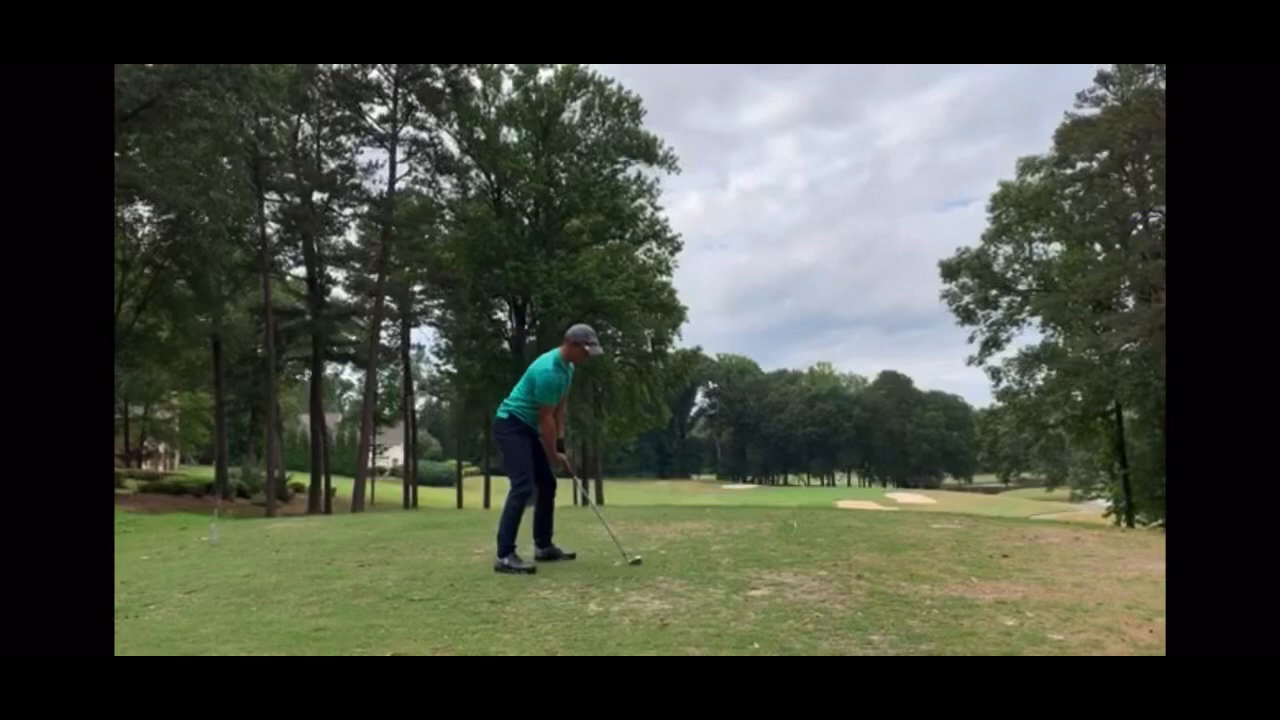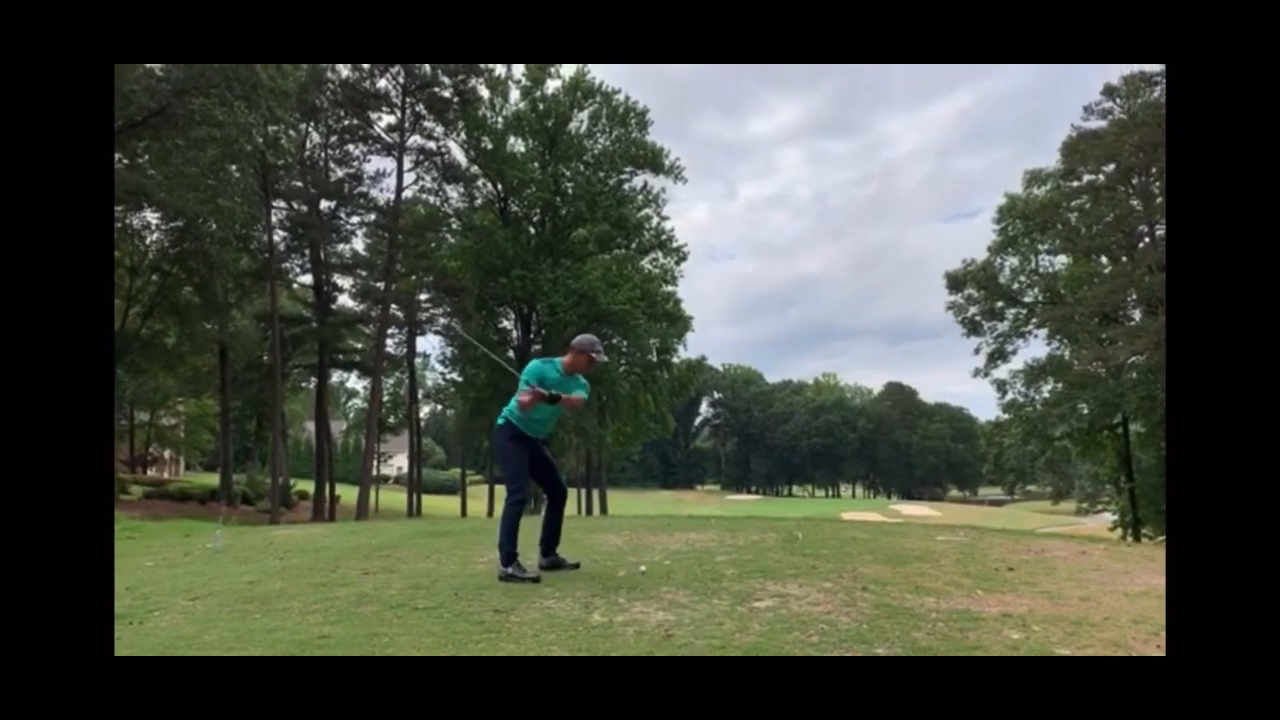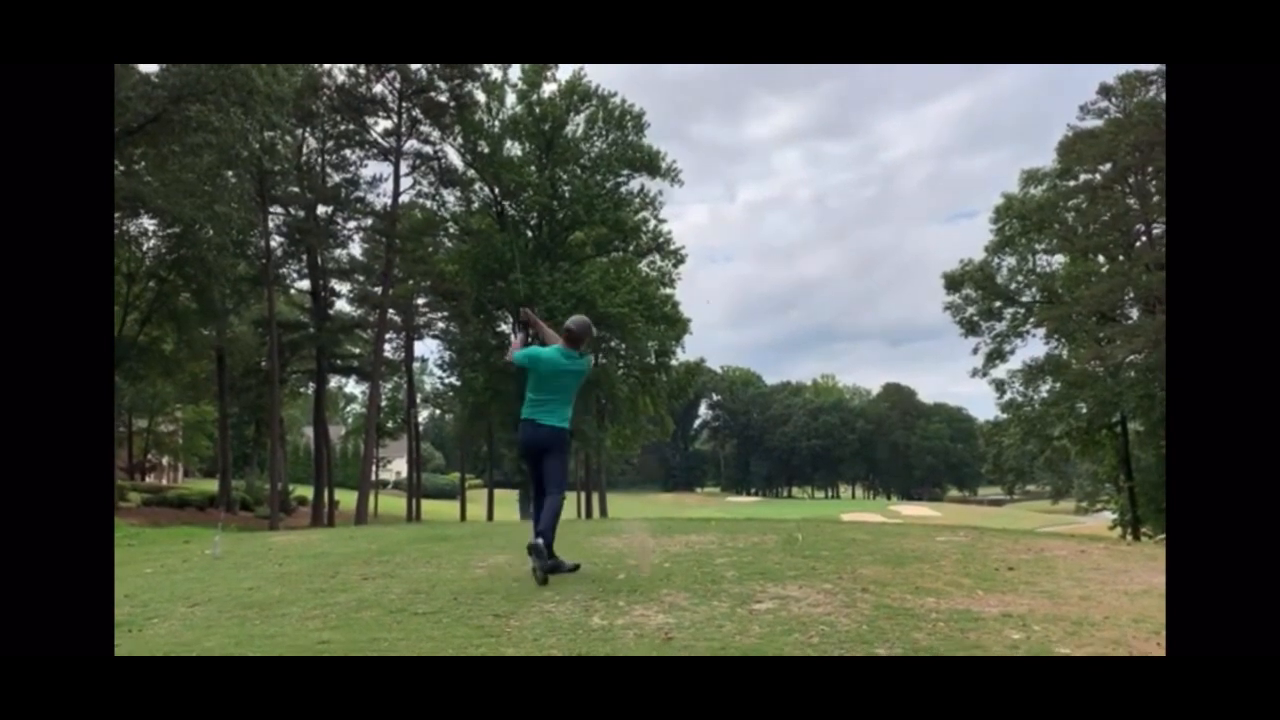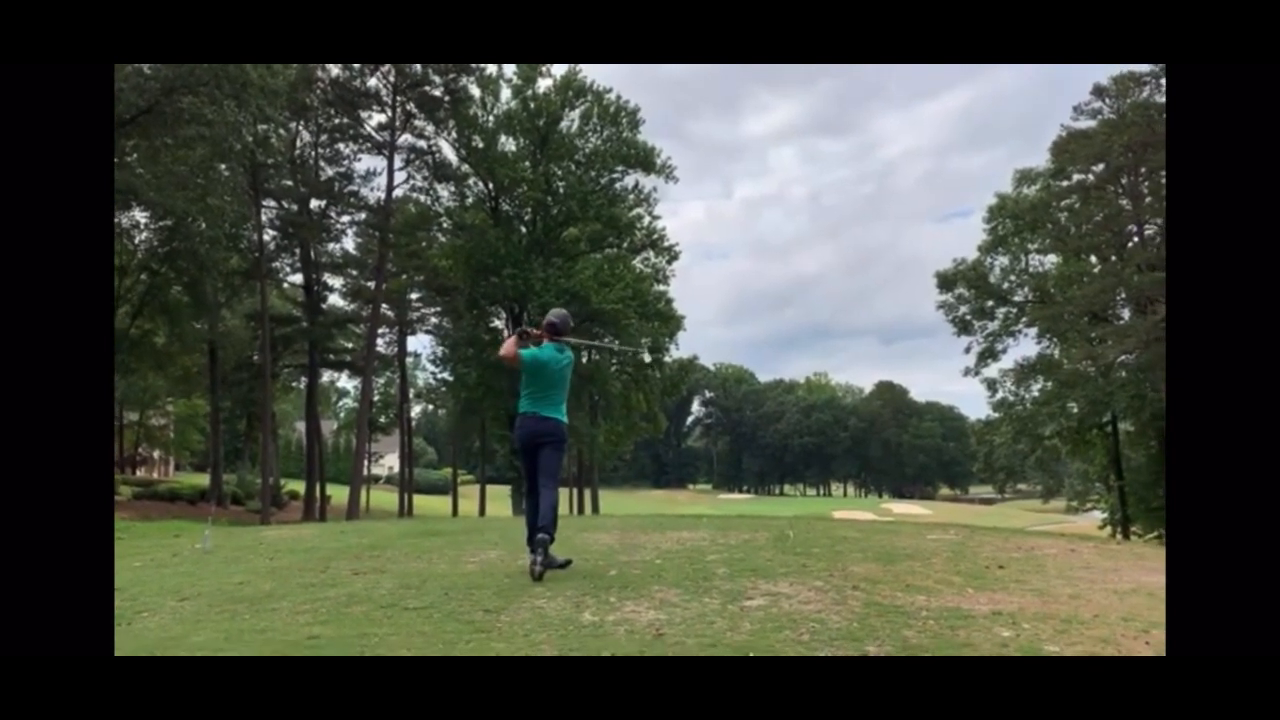
dt=1s
person 1, frame 1
left shoulder: (567, 368)
right shoulder: (548, 371)
left elbow: (560, 408)
right elbow: (546, 418)
left wrist: (560, 444)
right wrist: (553, 454)
left hip: (528, 428)
right hip: (511, 425)
left knee: (547, 484)
right knee: (523, 487)
left ankle: (543, 546)
right ankle: (504, 555)
person 1, frame 2
left shoulder: (581, 385)
right shoulder: (539, 366)
left elbow: (575, 402)
right elbow: (522, 404)
left wrist: (557, 397)
right wrist: (533, 397)
left hip: (534, 440)
right hip: (510, 433)
left knee: (558, 492)
right knee: (519, 495)
left ankle: (548, 555)
right ankle: (507, 564)
person 1, frame 3
left shoulder: (539, 356)
right shoulder: (582, 364)
left elbow: (512, 356)
left wrist: (519, 333)
right wrist: (535, 322)
left hip: (527, 430)
right hip: (556, 434)
left knee: (540, 494)
right knee: (554, 492)
left ankle: (547, 557)
right ankle: (541, 541)
person 1, frame 4
left shoulder: (540, 356)
right shoulder: (567, 356)
left elbow: (506, 354)
left wrist: (518, 336)
right wrist: (537, 341)
left hip: (528, 425)
right hip: (554, 427)
left knee: (532, 489)
right knee: (548, 486)
left ankle: (537, 550)
right ankle: (544, 537)
